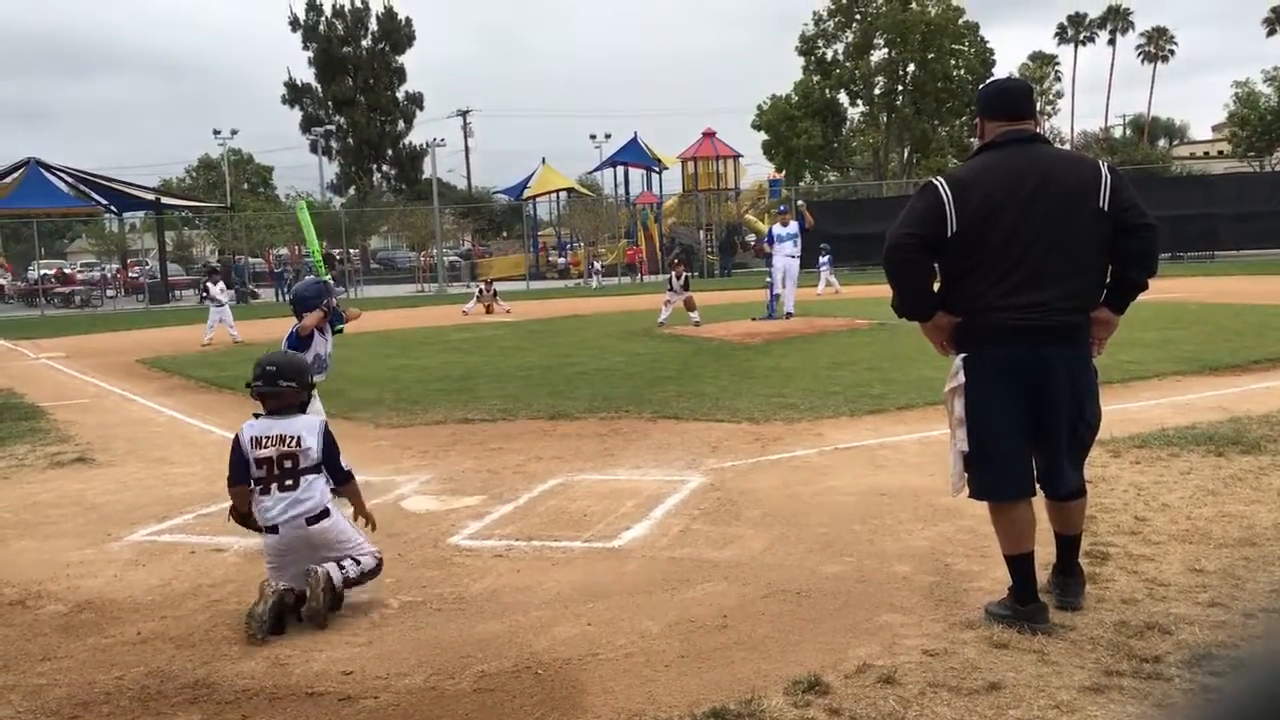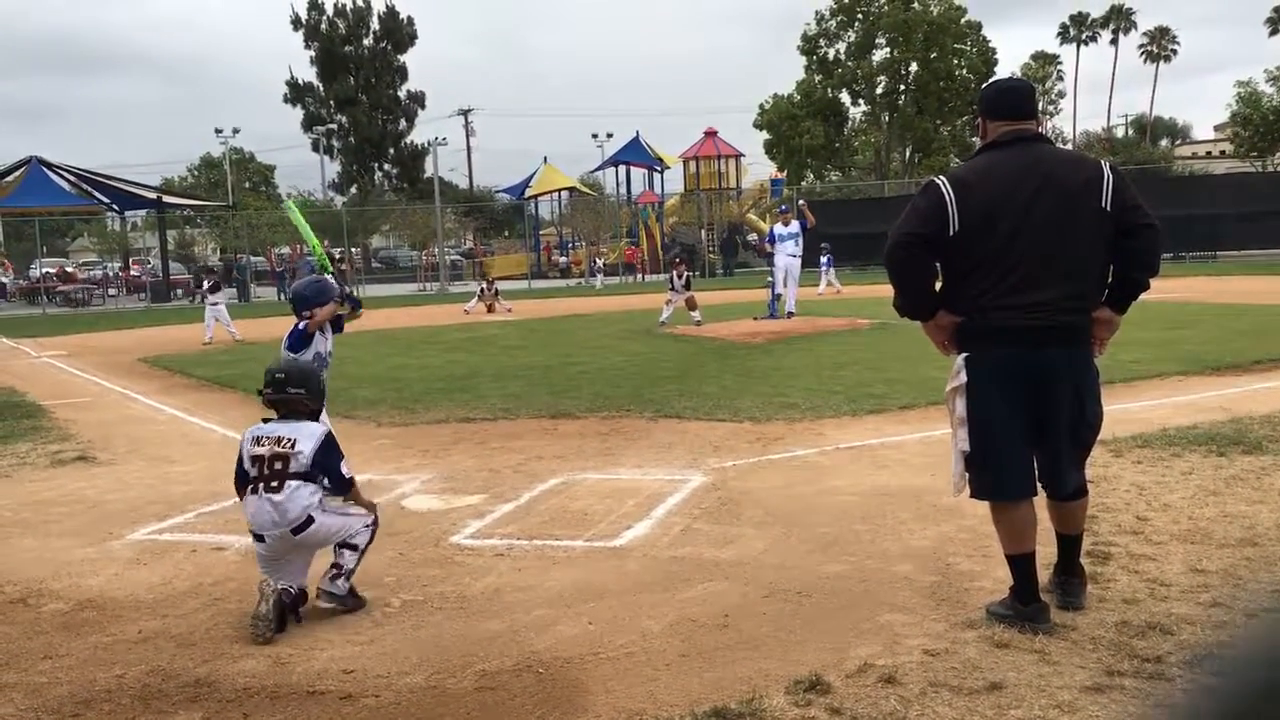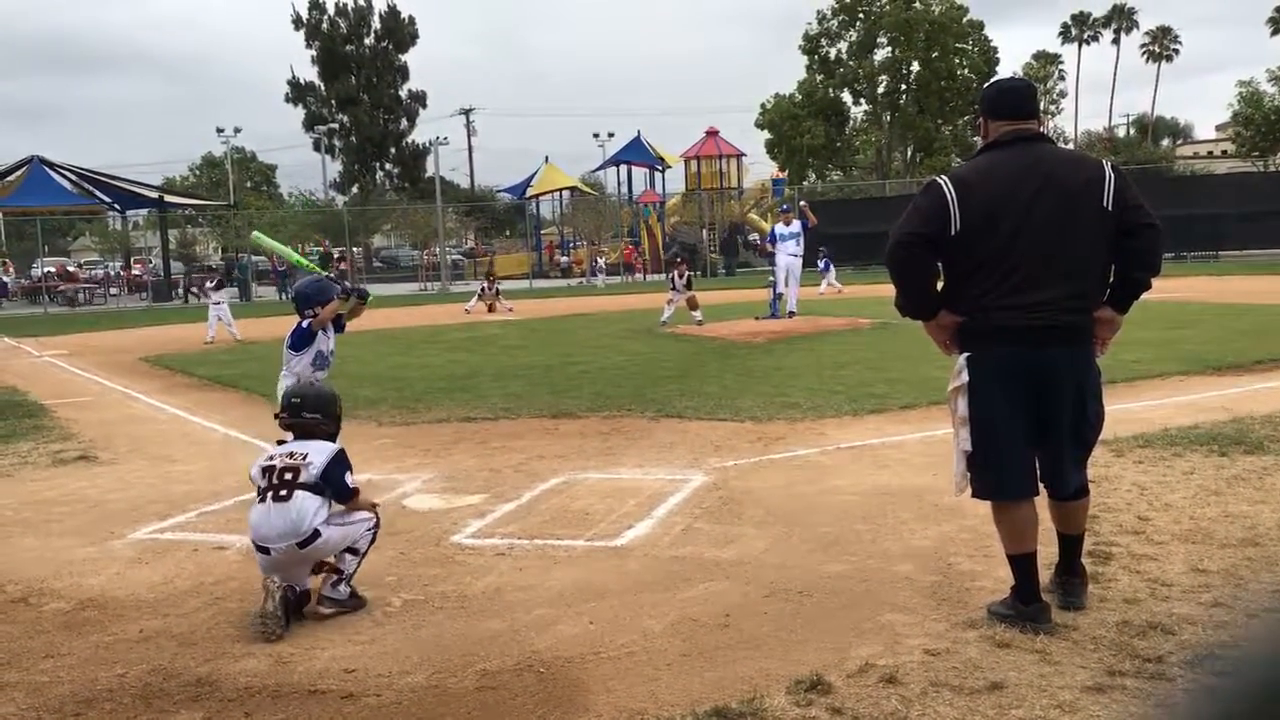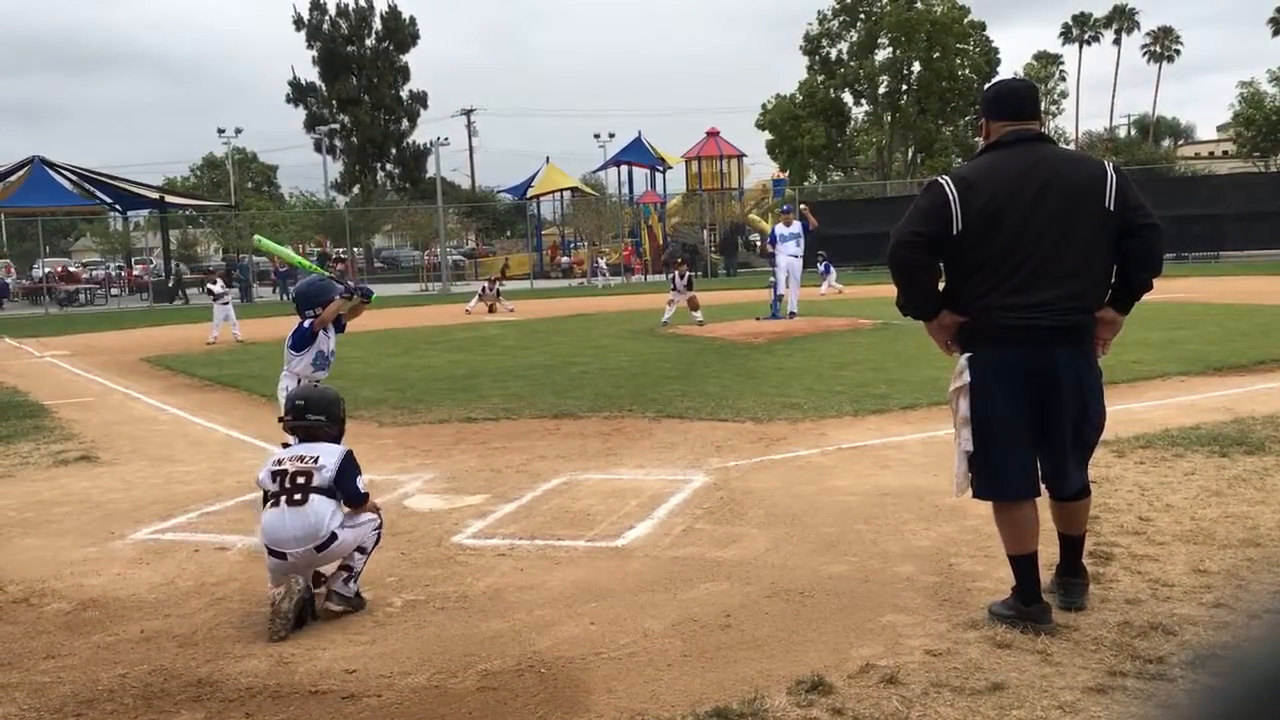
dt=0.3s
person 1, frame 1
left shoulder: (954, 187)
right shoulder: (1093, 175)
left elbow: (902, 251)
right elbow: (1142, 236)
left wrist: (927, 313)
right wrist: (1113, 305)
left hip: (990, 352)
right hip: (1068, 346)
left knee: (1005, 480)
right knee: (1065, 470)
left ankle: (1025, 600)
right ankle: (1068, 576)
person 1, frame 2
left shoulder: (956, 186)
right shoulder: (1095, 175)
left elbow: (903, 250)
right elbow: (1144, 236)
left wrist: (928, 312)
right wrist: (1114, 305)
left hip: (991, 353)
right hip: (1070, 346)
left knee: (1006, 480)
right knee: (1066, 470)
left ankle: (1027, 600)
right ankle: (1069, 577)
person 1, frame 3
left shoulder: (958, 186)
right shoulder: (1097, 175)
left elbow: (905, 249)
right elbow: (1146, 235)
left wrist: (931, 312)
right wrist: (1116, 304)
left hip: (994, 352)
right hip: (1072, 345)
left knee: (1008, 479)
right knee: (1068, 469)
left ankle: (1028, 599)
right ankle: (1071, 576)
person 1, frame 4
left shoulder: (960, 185)
right shoulder: (1098, 175)
left elbow: (906, 249)
right elbow: (1147, 237)
left wrist: (932, 312)
right wrist: (1117, 305)
left hip: (995, 352)
right hip: (1073, 347)
left knee: (1009, 478)
right knee: (1069, 470)
left ankle: (1029, 599)
right ankle: (1072, 577)
person 2, frame 1
left shoulder: (246, 433)
right shoulder: (315, 426)
left elbow: (236, 488)
right elbow: (343, 479)
left wrist: (247, 512)
right wrist: (360, 506)
left hip: (275, 531)
right hip: (318, 522)
left knee: (289, 587)
right knee: (369, 561)
left ankle: (279, 596)
right ankle: (328, 577)
person 2, frame 2
left shoulder: (252, 435)
right shoulder: (318, 434)
left elbow: (242, 490)
right elbow: (345, 486)
right wrist: (363, 502)
left hip: (264, 536)
right hip: (304, 524)
left knee: (291, 592)
right knee: (365, 520)
left ankle: (279, 597)
right ankle: (334, 589)
person 2, frame 3
left shoulder: (269, 456)
right shoulder: (330, 452)
right elbow: (347, 498)
right wrist: (365, 503)
left hip: (265, 547)
right hip: (305, 537)
left knee: (295, 590)
right knee: (367, 519)
left ankle: (285, 595)
right ankle: (334, 593)
person 2, frame 4
left shoulder: (274, 461)
right shoulder: (339, 454)
right elbow: (357, 502)
right wrist: (370, 506)
left hip: (277, 551)
right hip: (320, 541)
left knee: (280, 590)
right knee: (371, 521)
left ankle: (292, 596)
right ankle: (341, 591)
